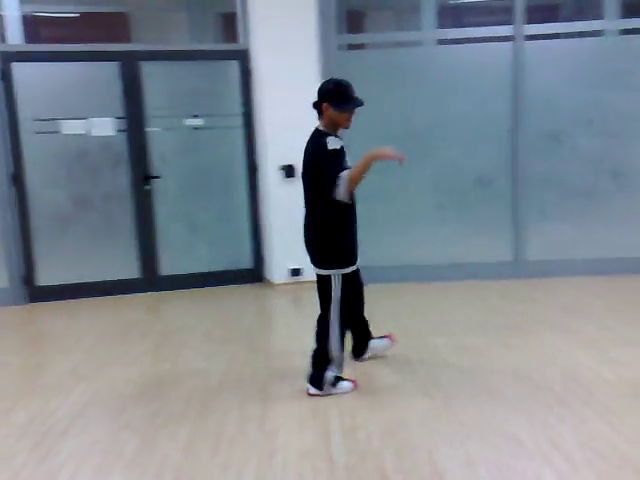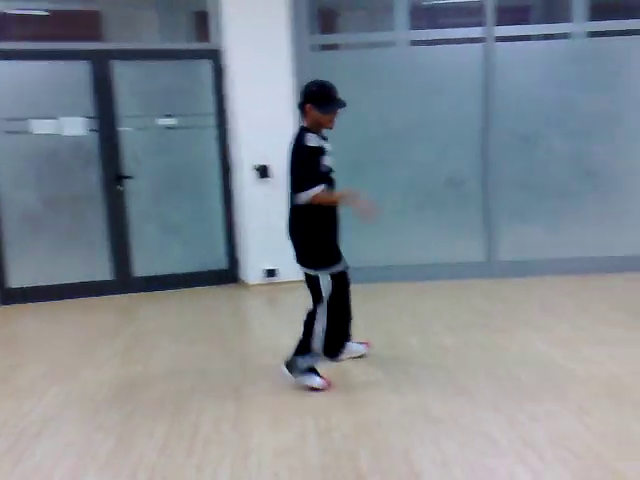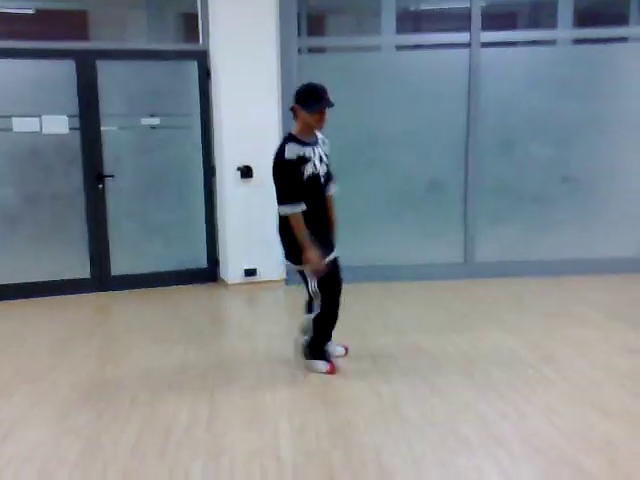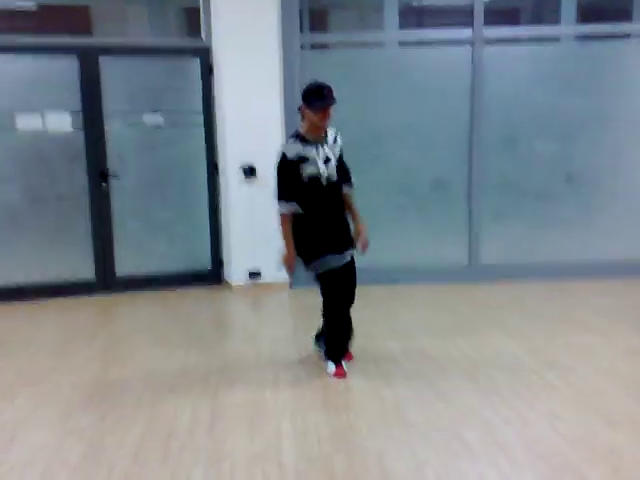
dt=0.1s
person 1, frame 1
left shoulder: (323, 142)
right shoulder: (327, 145)
right elbow: (343, 188)
right wrist: (372, 156)
left hip: (336, 236)
right hip: (329, 240)
left knee: (352, 293)
right knee: (336, 305)
left ankle: (363, 344)
right ankle: (322, 378)
person 1, frame 2
left shoulder: (314, 141)
right shoulder: (307, 145)
right elbow: (306, 194)
right wrist: (348, 197)
left hip: (322, 232)
right hip: (311, 236)
left knee: (338, 292)
right knee: (327, 300)
left ankle: (339, 343)
right ankle: (302, 364)
person 1, frame 3
left shoulder: (319, 140)
right shoulder: (290, 152)
right elbow: (290, 207)
left wrist: (332, 227)
right wrist: (308, 248)
left hip: (321, 232)
right hip: (302, 237)
left knee: (331, 286)
right knee: (323, 292)
left ankle: (321, 342)
right ankle: (315, 351)
person 1, frame 4
left shoulder: (334, 139)
right shoulder: (293, 152)
right elbow: (286, 205)
left wrist: (358, 222)
right wrist: (289, 248)
left hip: (339, 232)
right hip: (311, 238)
left knee: (346, 291)
right knee: (334, 294)
left ankle: (331, 341)
right ankle: (334, 353)
